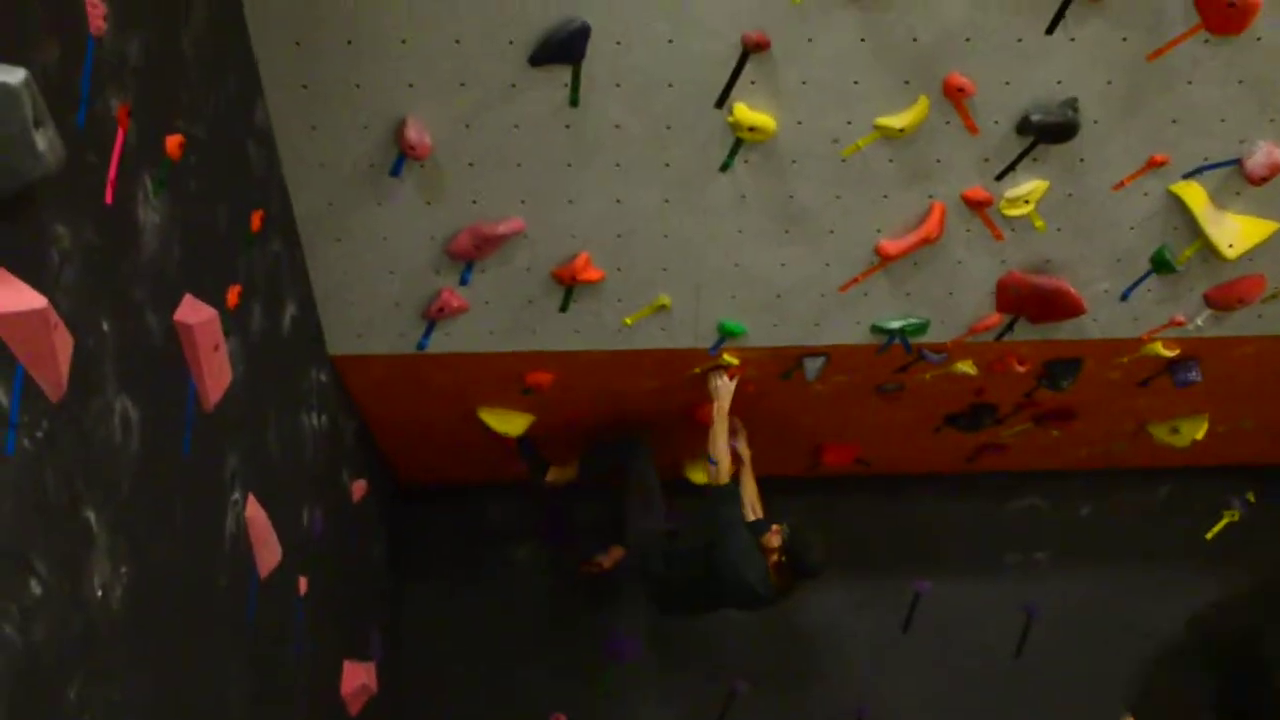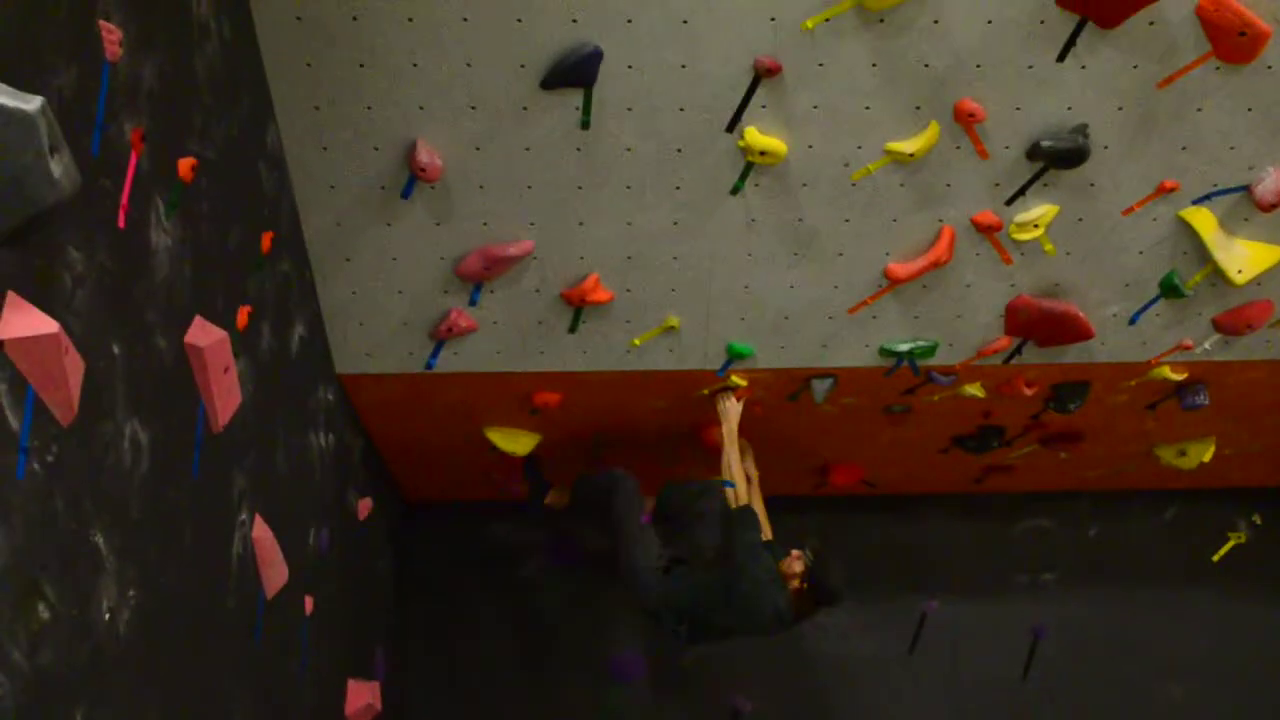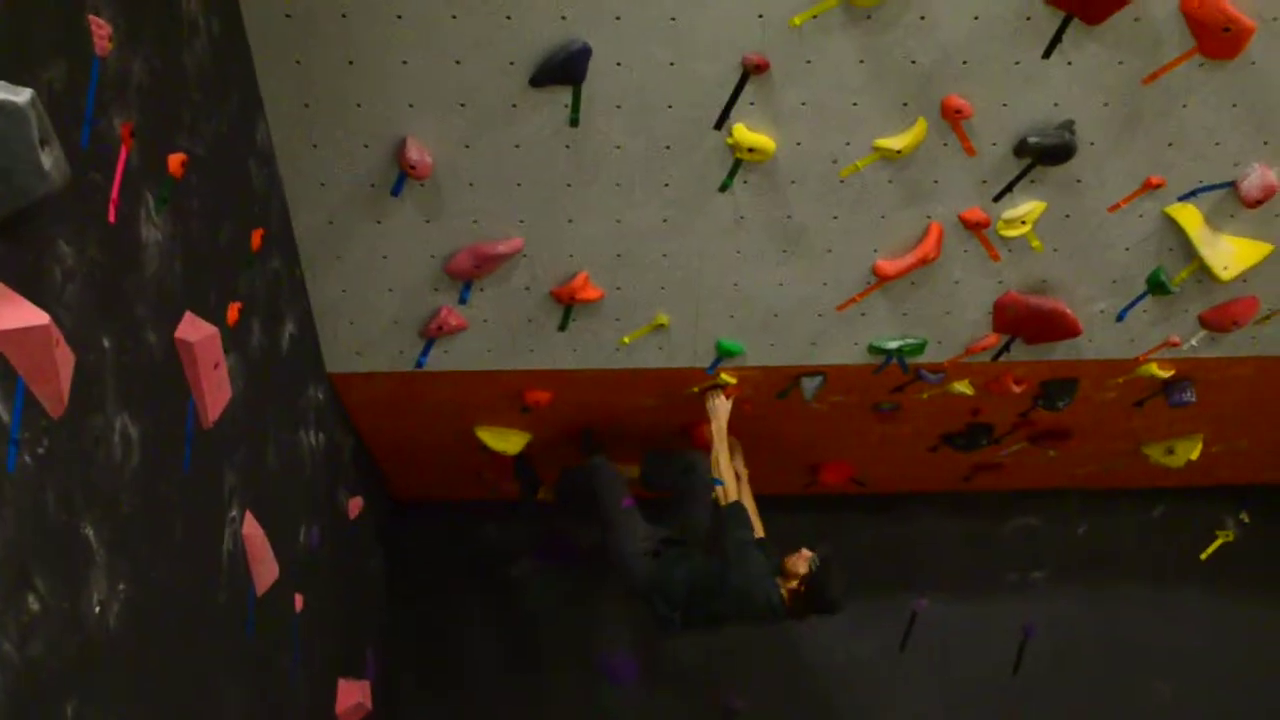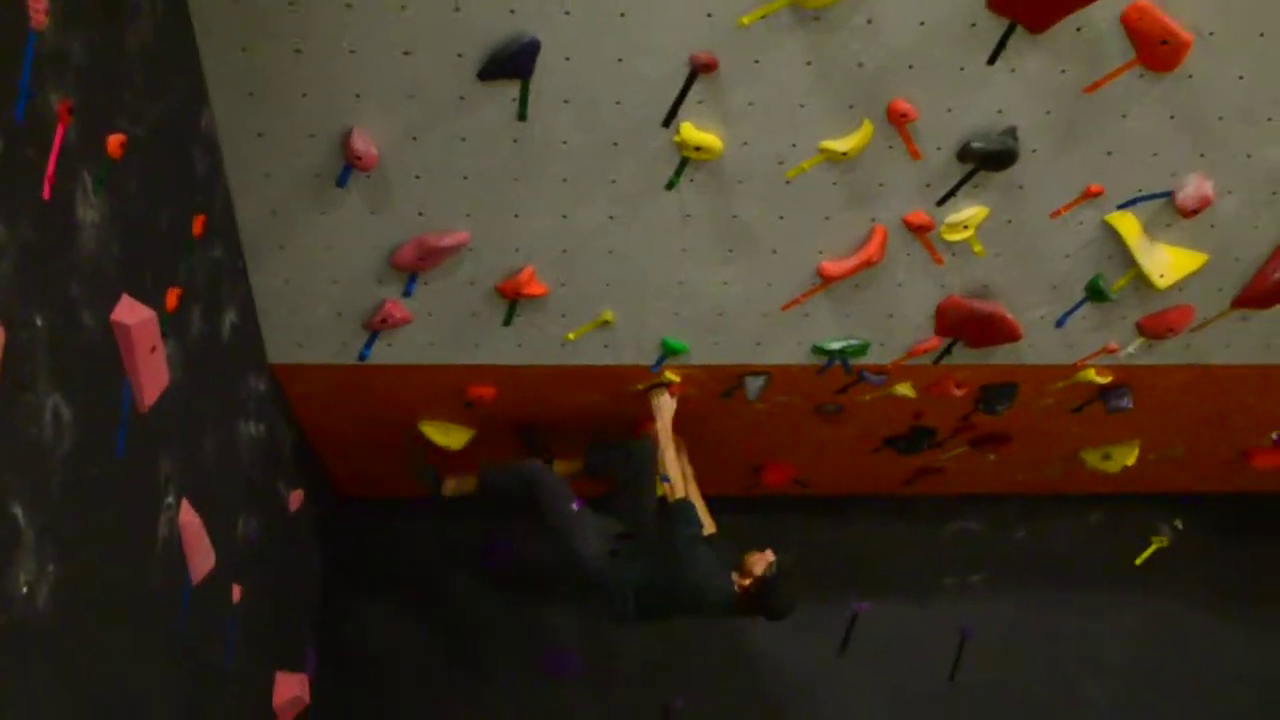
dt=0.4s
person 1, frame 1
left shoulder: (739, 562)
right shoulder: (767, 577)
left elbow: (720, 477)
right elbow: (753, 514)
left wrist: (721, 405)
right wrist: (744, 455)
left hip: (655, 564)
right hip: (675, 552)
left knee: (633, 453)
left ankle: (550, 474)
right ankle: (617, 553)
person 1, frame 2
left shoulder: (760, 587)
left elbow: (740, 507)
right elbow: (762, 538)
left wrist: (731, 428)
right wrist: (752, 476)
left hip: (660, 586)
right hip: (695, 572)
left knee: (617, 482)
left ankle: (553, 498)
person 1, frame 3
left shoulder: (751, 587)
right shoulder: (769, 582)
left elbow: (727, 499)
right elbow: (756, 536)
left wrist: (718, 425)
right wrist: (741, 474)
left hip: (653, 567)
right hip: (687, 554)
left knee: (599, 471)
right knee: (696, 465)
right ankle: (622, 473)
person 1, frame 4
left shoulder: (704, 578)
right shoulder: (726, 563)
left elbow: (676, 495)
right elbow: (708, 530)
left wrist: (663, 422)
right wrist: (685, 471)
left hip: (612, 561)
right hip: (642, 541)
left knee: (536, 476)
right knee: (641, 451)
left ankle: (450, 486)
right ankle: (557, 467)
